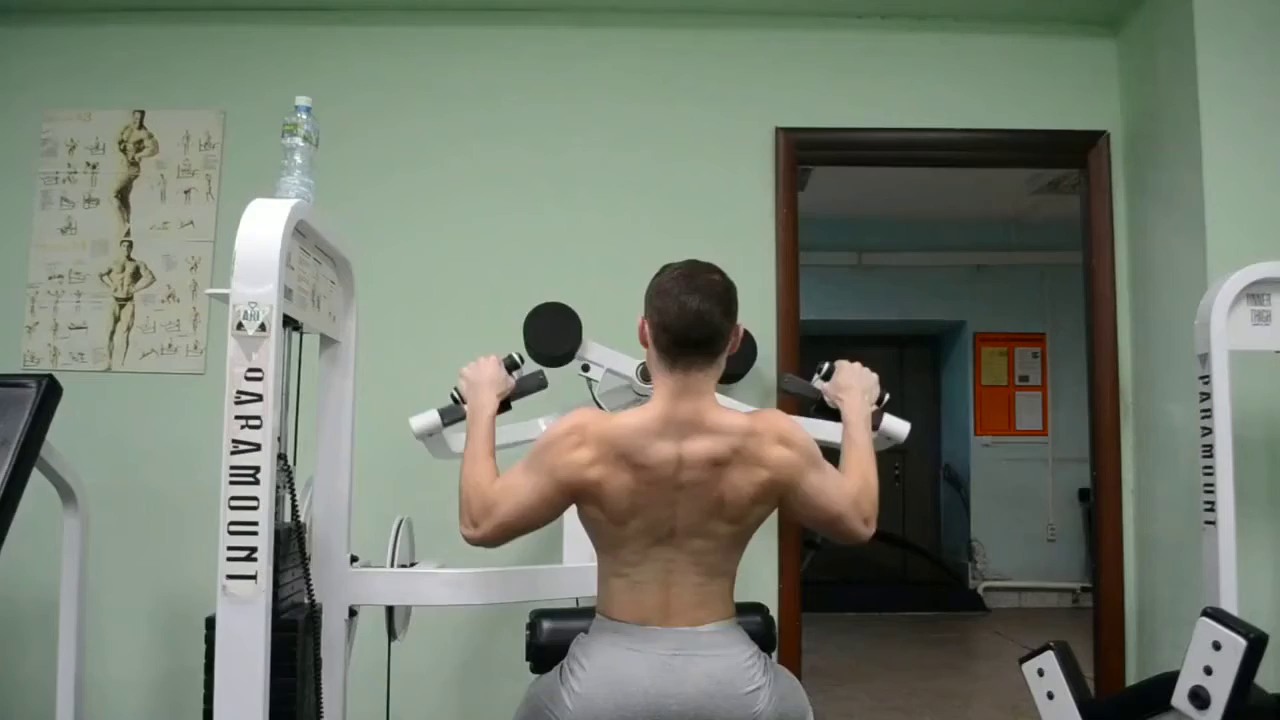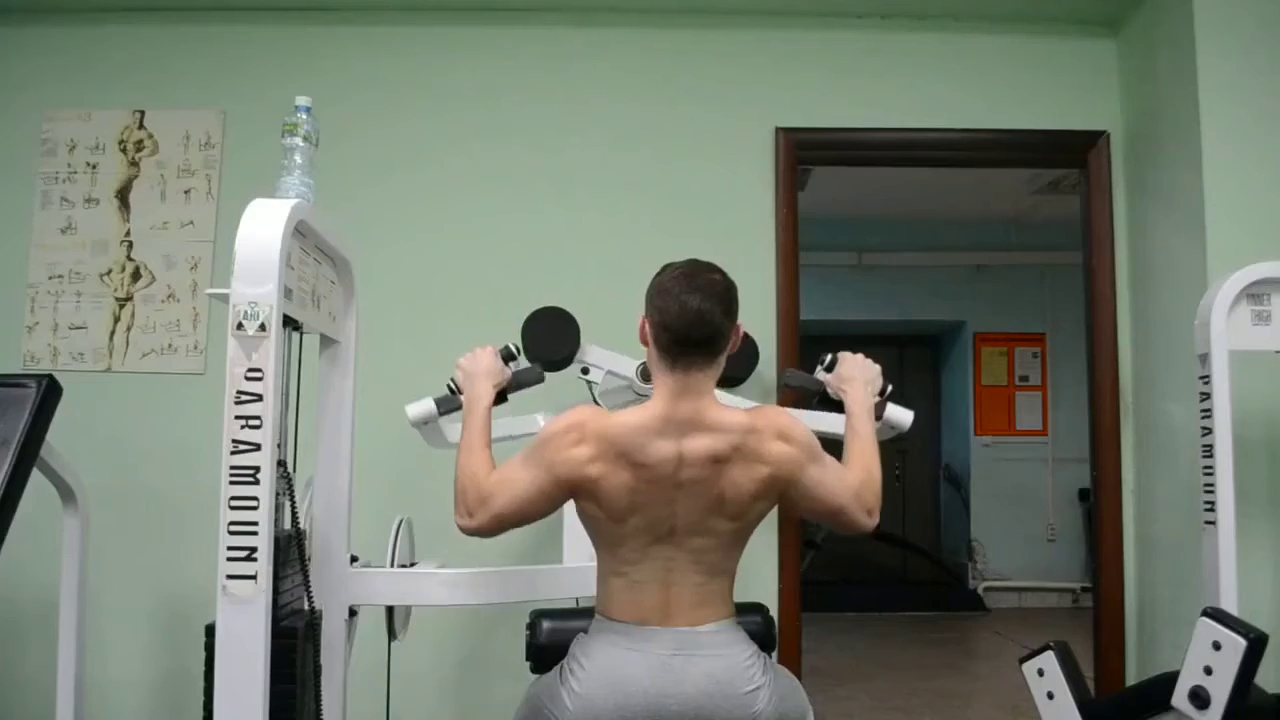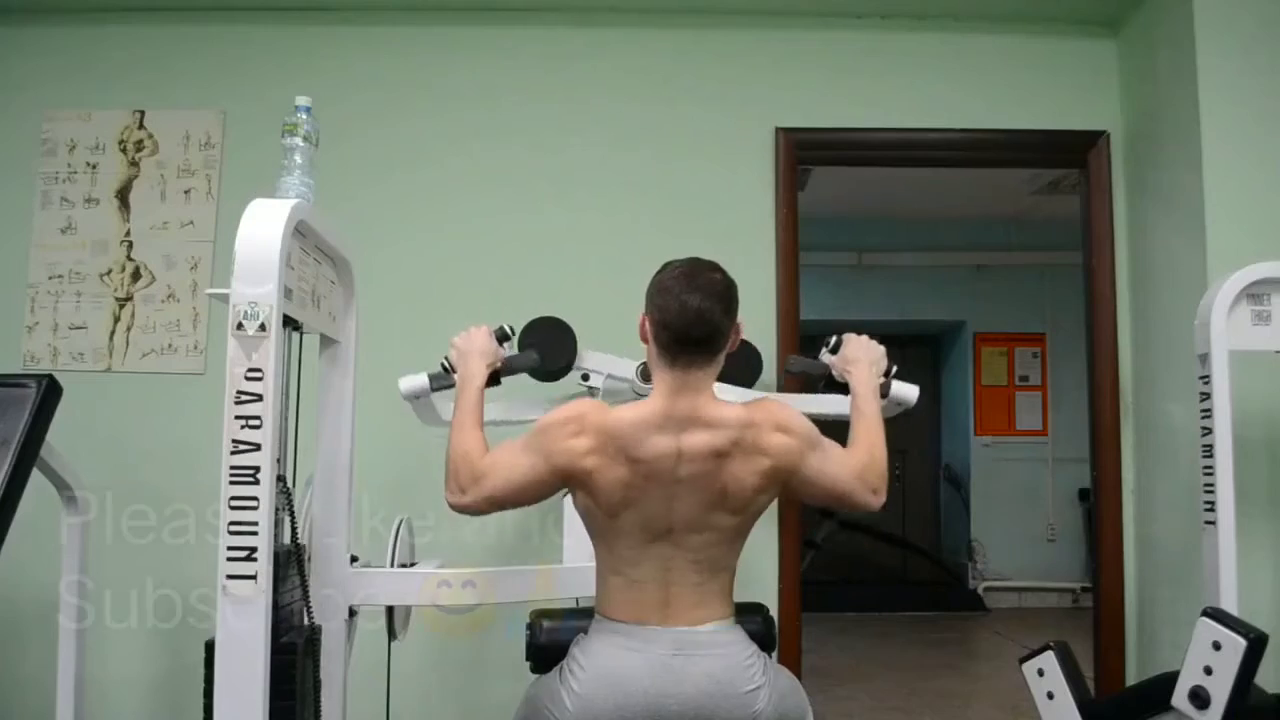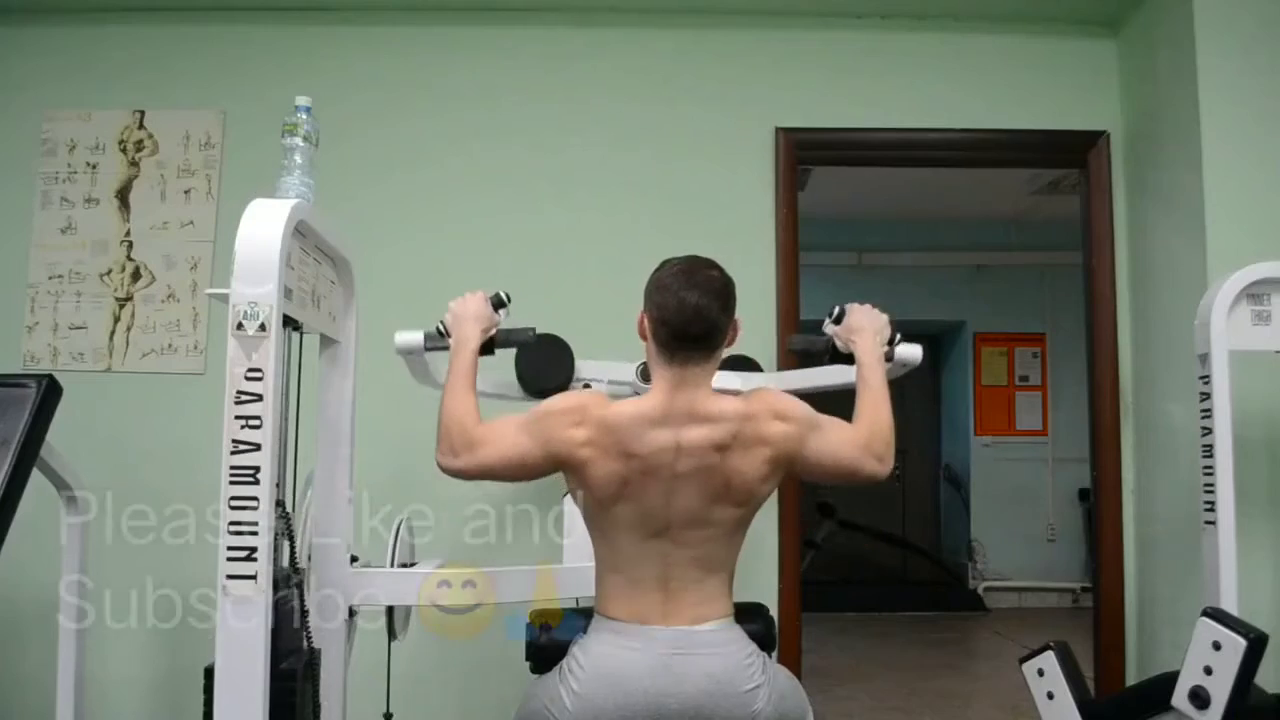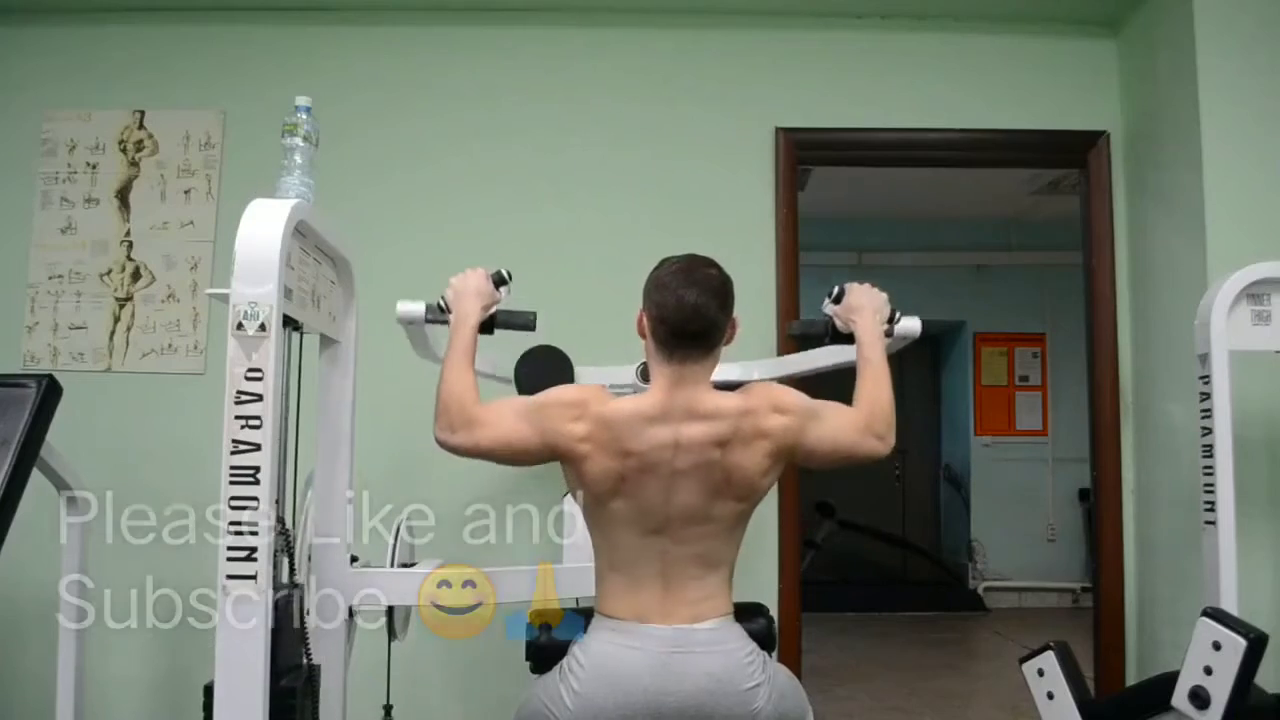
dt=0.1s
person 1, frame 1
left shoulder: (584, 442)
right shoulder: (773, 446)
left elbow: (479, 523)
right elbow: (859, 522)
left wrist: (482, 405)
right wrist: (857, 408)
left hip: (609, 678)
right hip: (726, 678)
person 1, frame 2
left shoulder: (582, 440)
right shoulder: (773, 442)
left elbow: (474, 514)
right elbow: (863, 512)
left wrist: (479, 394)
right wrist: (859, 397)
left hip: (609, 677)
right hip: (726, 678)
person 1, frame 3
left shoulder: (583, 435)
right shoulder: (770, 437)
left elbow: (466, 490)
right elbow: (869, 490)
left wrist: (472, 373)
right wrist: (865, 380)
left hip: (609, 675)
right hip: (725, 675)
person 1, frame 4
left shoulder: (580, 427)
right shoulder: (770, 428)
left elbow: (458, 453)
right elbow: (876, 456)
left wrist: (466, 339)
right wrist: (868, 350)
left hip: (609, 674)
right hip: (724, 674)
person 1, frame 5
left shoulder: (582, 423)
right shoulder: (767, 422)
left elbow: (455, 427)
right elbow: (877, 434)
left wrist: (467, 313)
right wrist: (868, 327)
left hip: (610, 671)
right hip: (724, 671)
